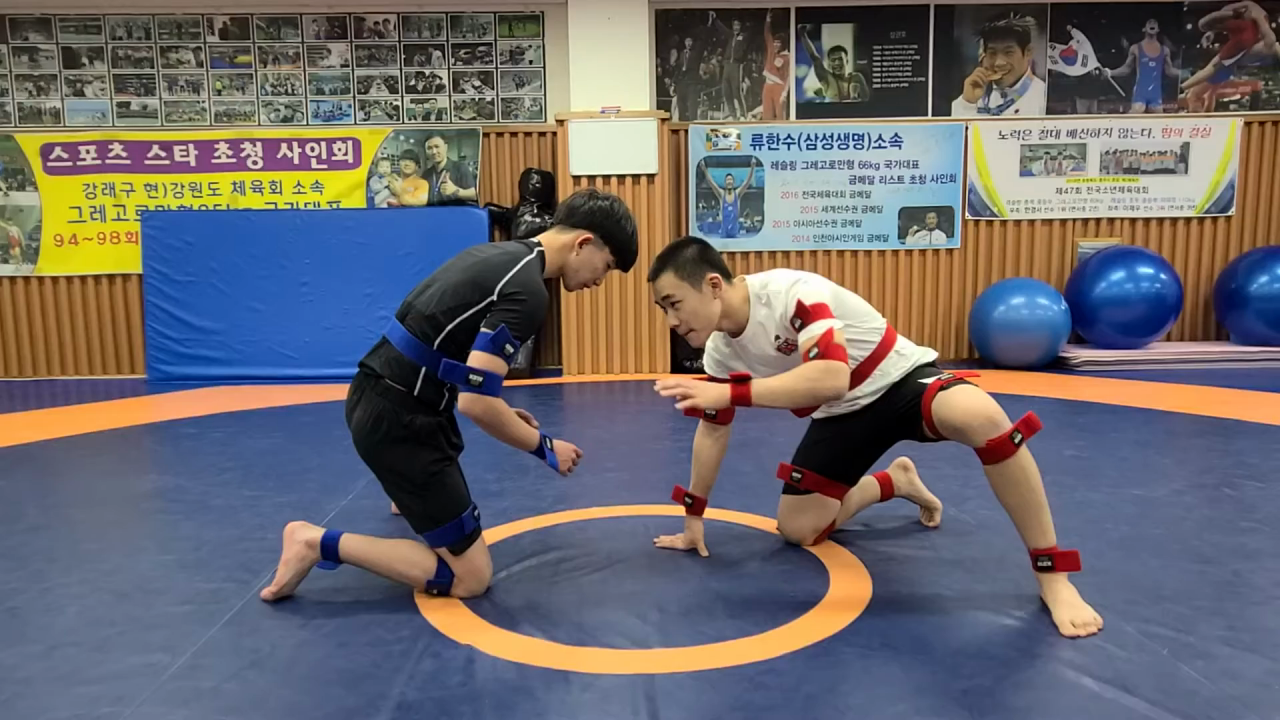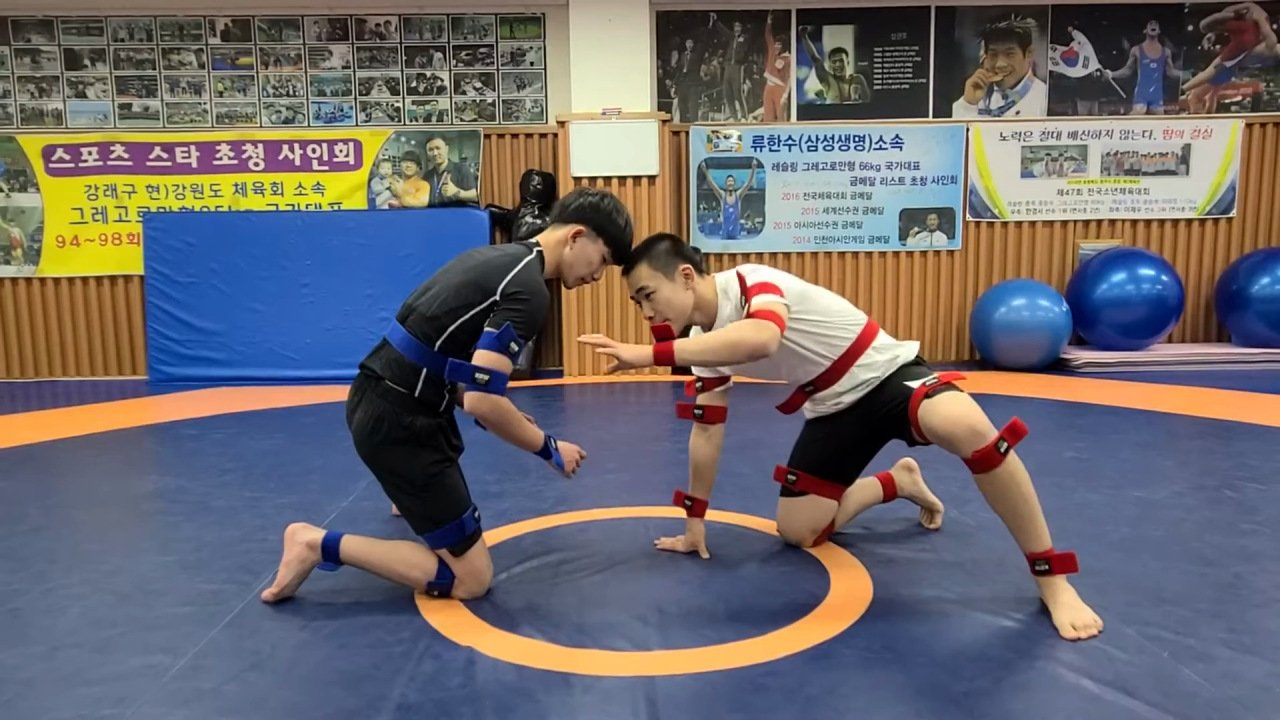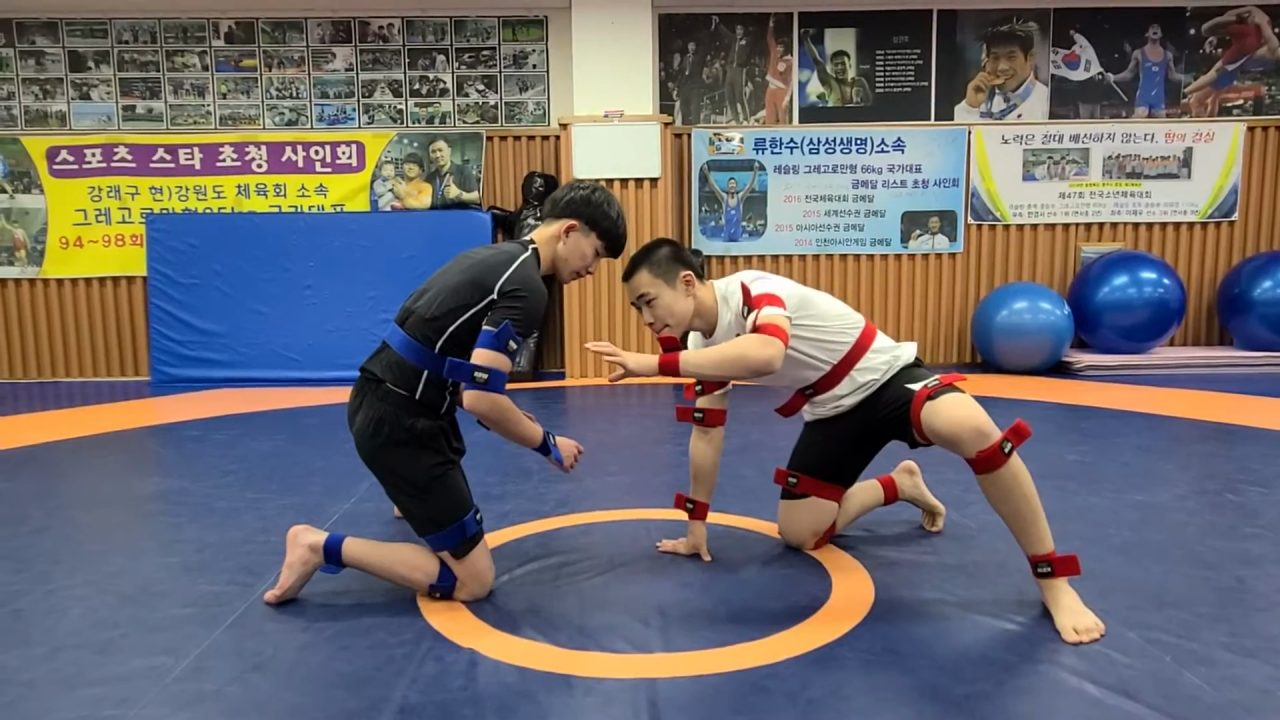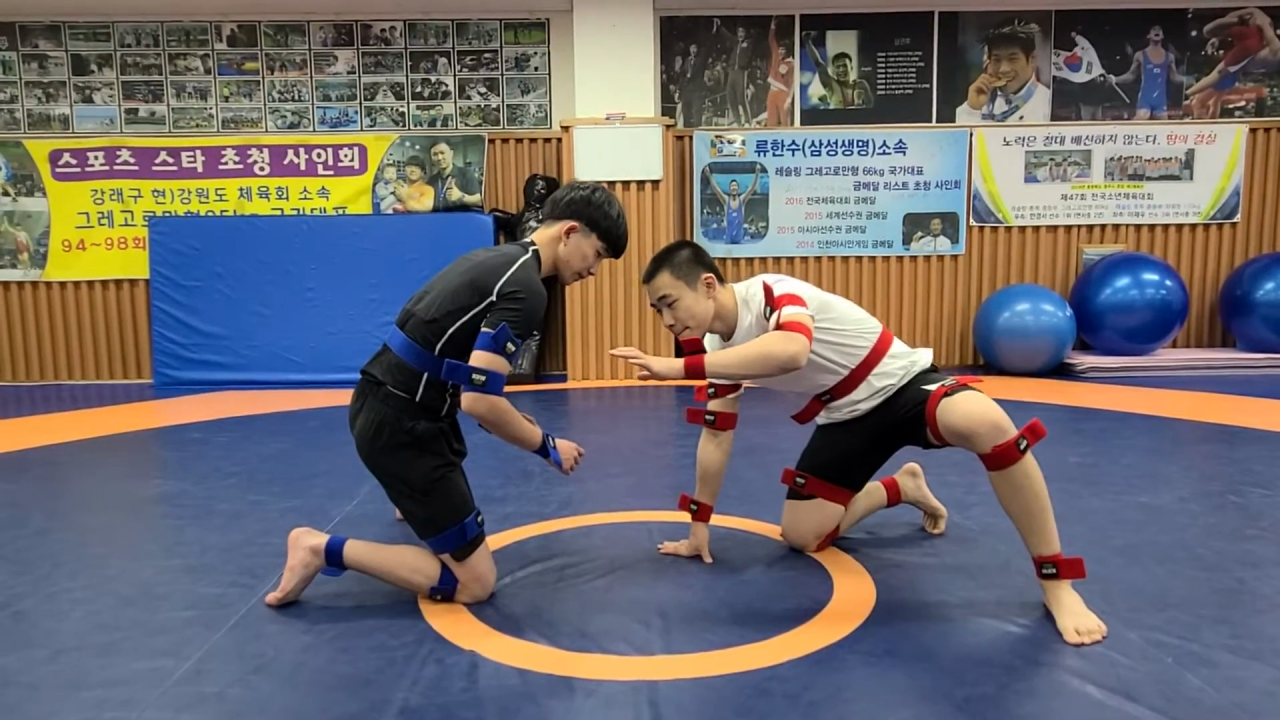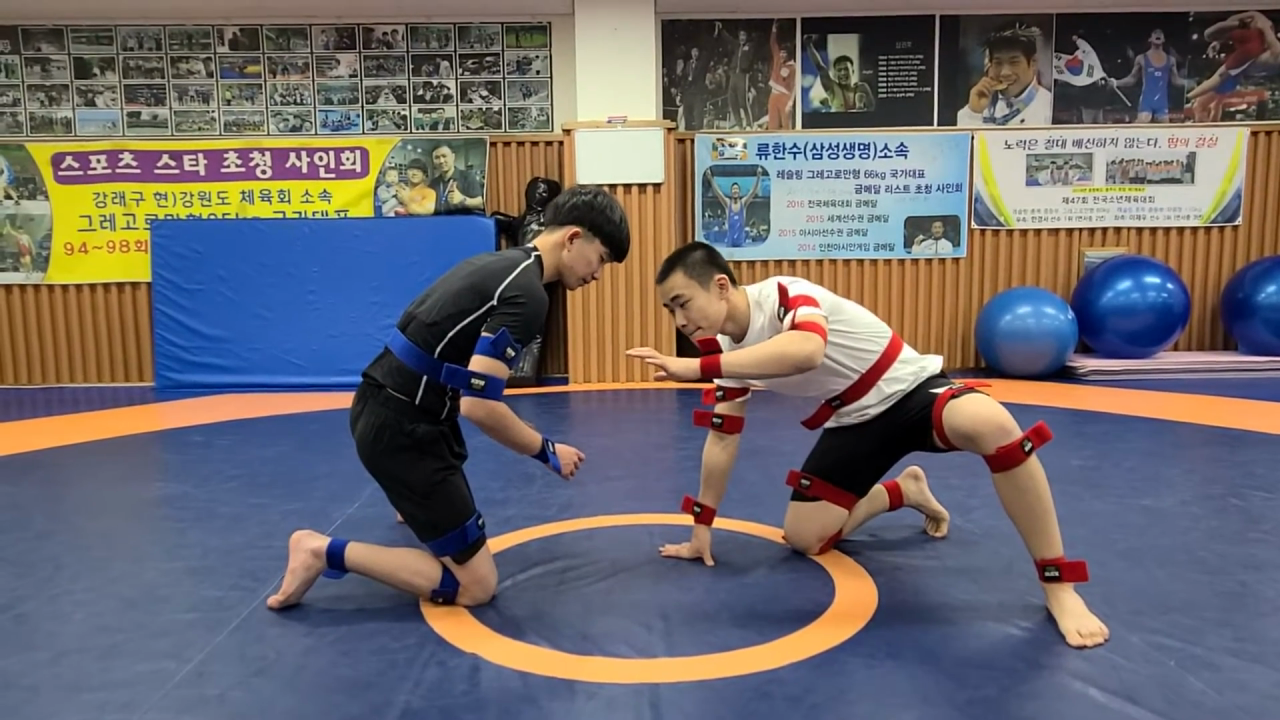
dt=0.5s
person 1, frame 1
left shoulder: (789, 293)
right shoulder: (720, 346)
left elbow: (833, 378)
right elbow: (712, 428)
left wrist: (729, 392)
right wrist: (694, 519)
left hip: (899, 379)
right hip: (841, 415)
left knee: (981, 418)
right knee: (798, 530)
left ankle: (1054, 577)
right ankle: (896, 481)
person 1, frame 2
left shoulder: (750, 282)
right shoulder: (703, 340)
left elbow: (762, 338)
right elbow: (707, 430)
left wrist: (650, 354)
right wrist: (695, 522)
left hip: (886, 375)
right hip: (833, 411)
left knee: (968, 429)
right knee: (797, 532)
left ankle: (1052, 579)
right ankle: (898, 482)
person 1, frame 3
left shoulder: (750, 290)
right shoulder: (702, 342)
left elbow: (767, 355)
right elbow: (707, 432)
left wrist: (656, 363)
right wrist: (695, 523)
left hip: (887, 377)
right hip: (833, 412)
left knee: (972, 430)
right knee: (798, 534)
left ankle: (1054, 582)
right ankle: (901, 484)
person 1, frame 4
left shoulder: (771, 293)
right shoulder: (716, 346)
left elbow: (791, 351)
right elbow: (716, 436)
left wrist: (680, 367)
right wrist: (698, 526)
left hip: (902, 384)
right hip: (846, 418)
left knee: (987, 424)
right knee: (802, 536)
left ankle: (1057, 583)
right ankle: (901, 487)
person 1, frame 5
left shoulder: (784, 295)
right shoulder: (727, 348)
left elbow: (808, 351)
right elbow: (723, 437)
left wrist: (695, 367)
right wrist: (702, 527)
left hip: (909, 389)
right hip: (853, 422)
left knee: (991, 426)
right knee: (804, 538)
left ankle: (1059, 586)
right ankle: (905, 490)
person 2, frame 1
left shoulder: (499, 252)
right shoulder: (526, 290)
right elbow: (476, 401)
left wrist: (499, 414)
right wrist: (545, 448)
left hip: (379, 396)
right hip: (397, 417)
right knee: (470, 577)
left ankle: (413, 495)
right ankle: (319, 543)
person 2, frame 2
left shoulder: (499, 256)
right shoulder: (527, 290)
right elbow: (482, 401)
left wrist: (503, 417)
right wrist: (550, 449)
left hip: (378, 397)
right hip: (398, 419)
right knee: (470, 579)
left ankle: (413, 496)
right ankle: (319, 544)
person 2, frame 3
left shoulder: (496, 255)
right shoulder: (525, 287)
right elbow: (481, 399)
left wrist: (504, 417)
right wrist: (548, 444)
left hip: (380, 400)
right hip: (399, 420)
right knee: (472, 580)
left ankle: (414, 498)
right ankle: (322, 547)
person 2, frame 4
left shoulder: (498, 257)
right shoulder: (525, 289)
right elbow: (478, 400)
left wrist: (506, 420)
right wrist: (547, 446)
left hip: (381, 403)
right hip: (400, 423)
right knee: (474, 582)
left ankle: (416, 498)
right ankle: (324, 549)
person 2, frame 5
left shoulder: (500, 262)
right shoulder: (525, 294)
right elbow: (478, 405)
left wrist: (509, 428)
right wrist: (547, 452)
left hip: (384, 406)
right hip: (400, 427)
right knee: (475, 586)
left ankle: (417, 501)
right ankle: (326, 552)
